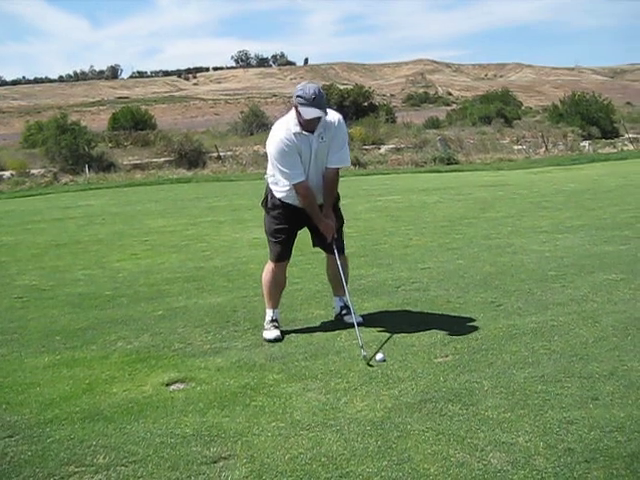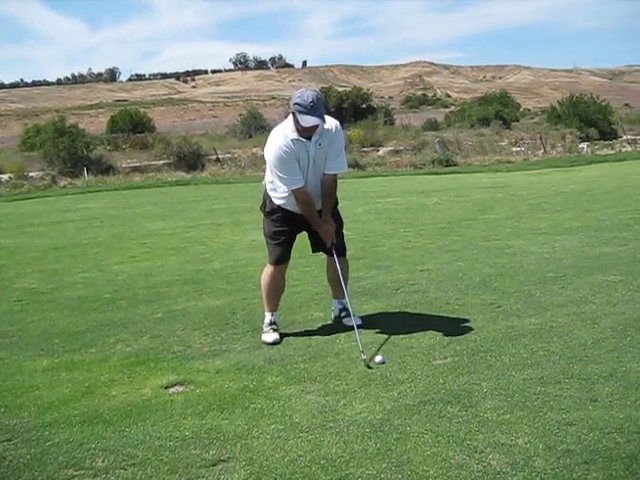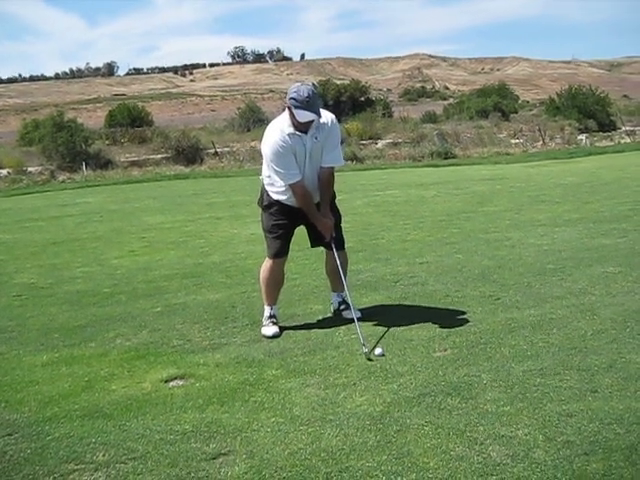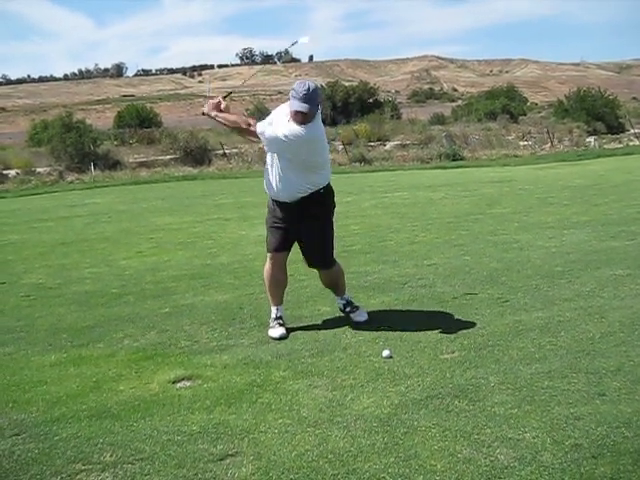
dt=1s
person 1, frame 1
left shoulder: (336, 123)
right shoulder: (281, 137)
left elbow: (332, 172)
right elbow: (300, 187)
left wrist: (329, 211)
right wrist: (320, 221)
left hip: (323, 198)
right hip: (285, 202)
left knee: (337, 251)
right knee: (278, 260)
left ankle: (340, 305)
right ankle: (271, 318)
person 1, frame 2
left shoulder: (333, 129)
right shoulder: (279, 143)
left elbow: (330, 178)
right elbow: (299, 193)
left wrist: (327, 216)
right wrist: (319, 226)
left hip: (321, 203)
right hip: (283, 207)
left knee: (338, 254)
right knee: (277, 263)
left ankle: (340, 307)
right ankle: (270, 320)
person 1, frame 3
left shoulder: (329, 123)
right shoulder: (276, 138)
left elbow: (327, 171)
right elbow: (296, 187)
left wrist: (326, 209)
right wrist: (317, 219)
left hip: (318, 196)
right hip: (281, 201)
left knee: (337, 247)
right knee: (276, 257)
left ankle: (338, 300)
right ankle: (269, 313)
person 1, frame 4
left shoulder: (302, 135)
right shoulder: (285, 111)
left elbow: (252, 130)
right elbow: (258, 127)
left wrist: (215, 114)
right wrist: (225, 110)
left hip: (311, 203)
right hip: (280, 201)
left knee: (323, 262)
right knee: (275, 257)
left ankle: (344, 301)
right ankle: (276, 314)
